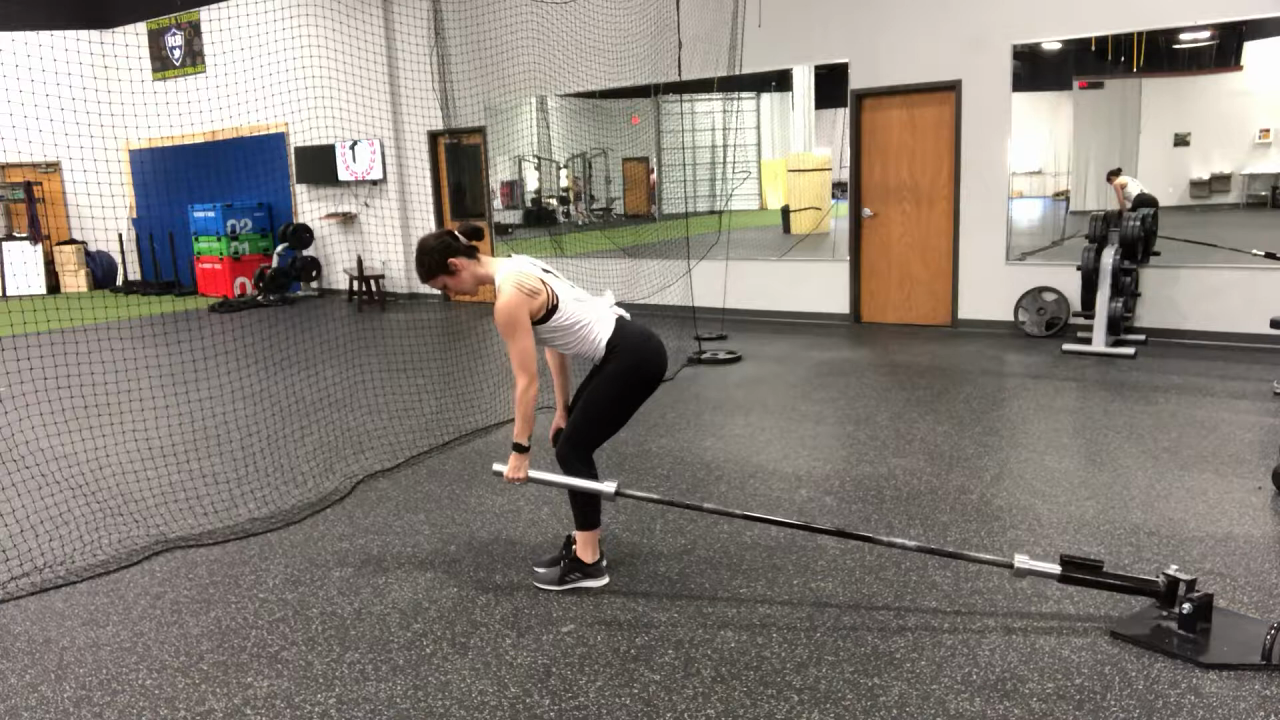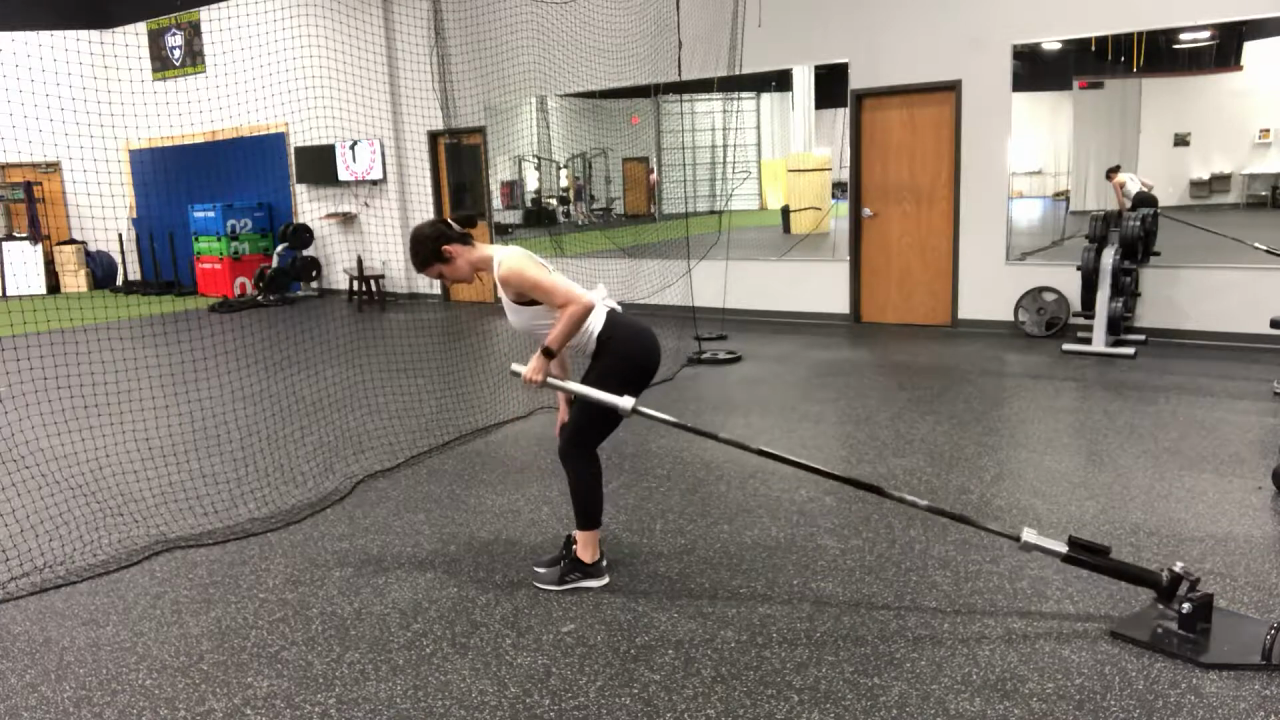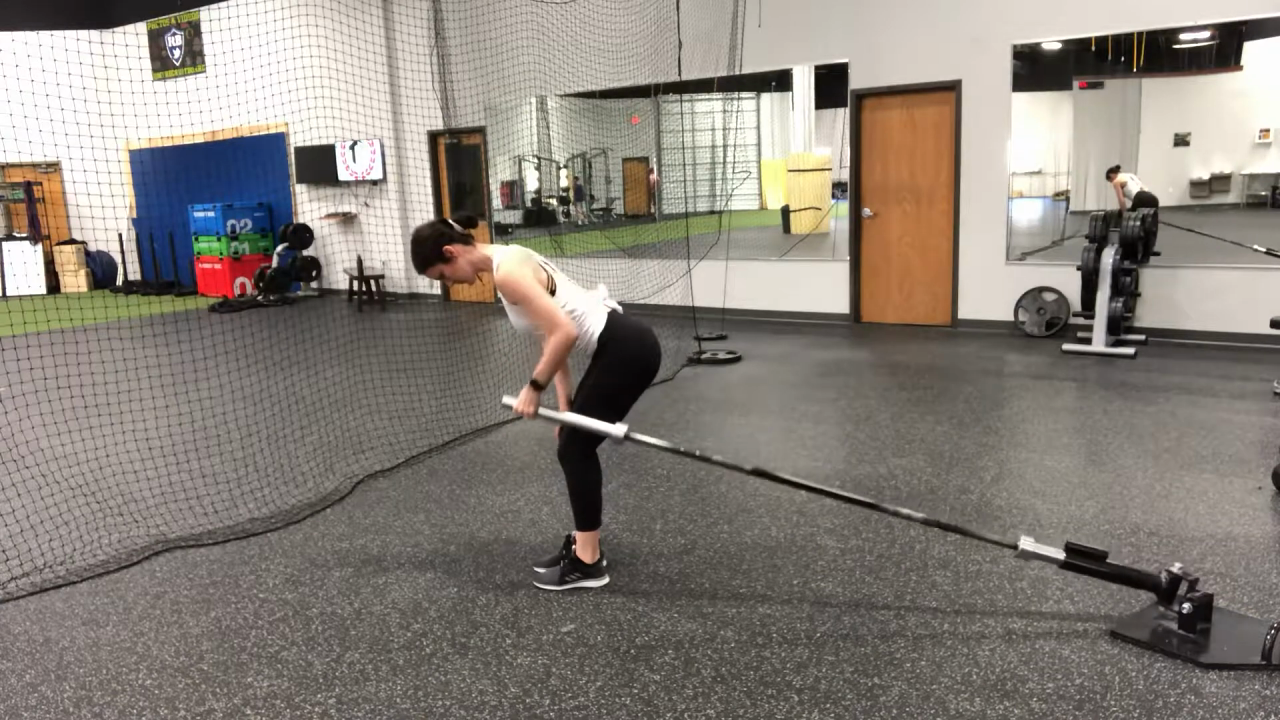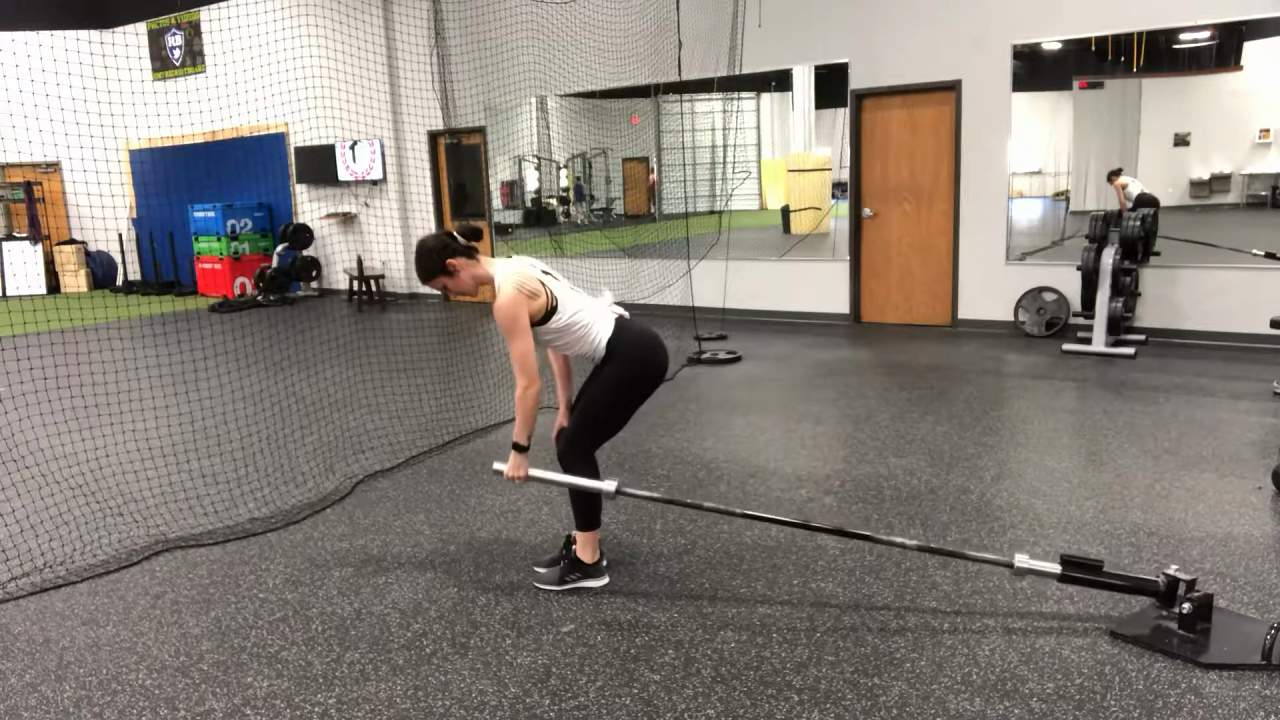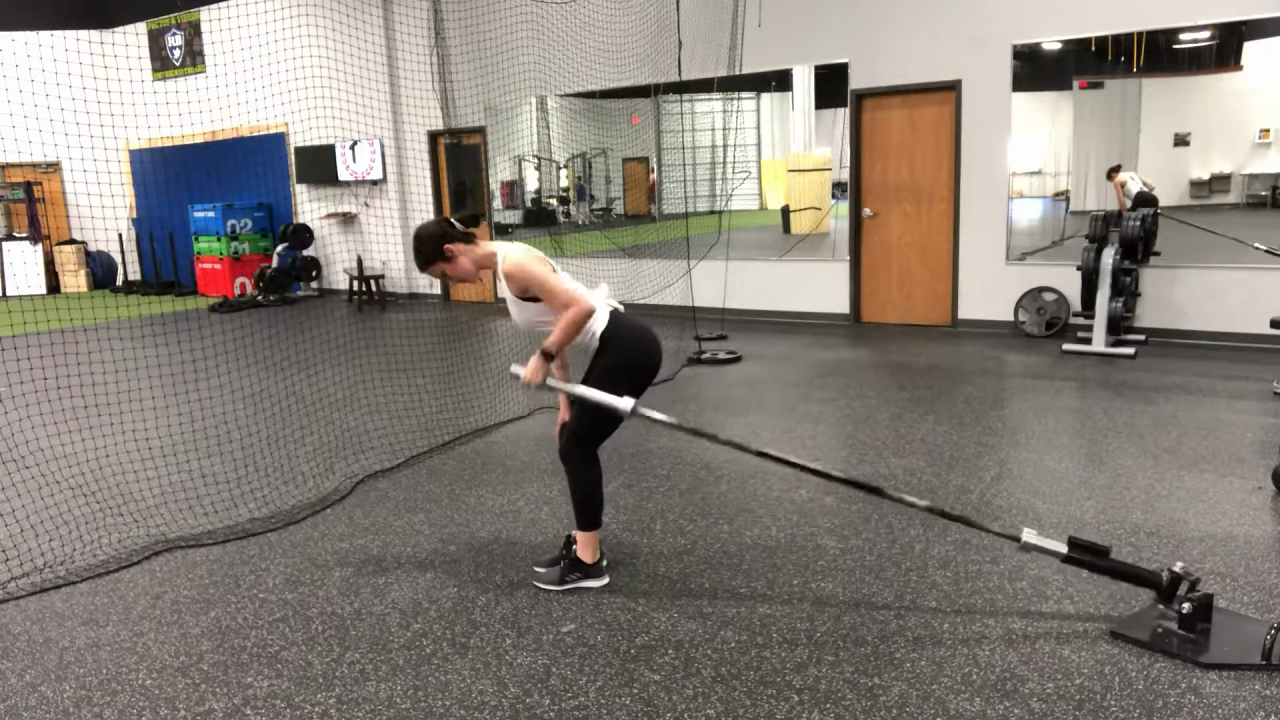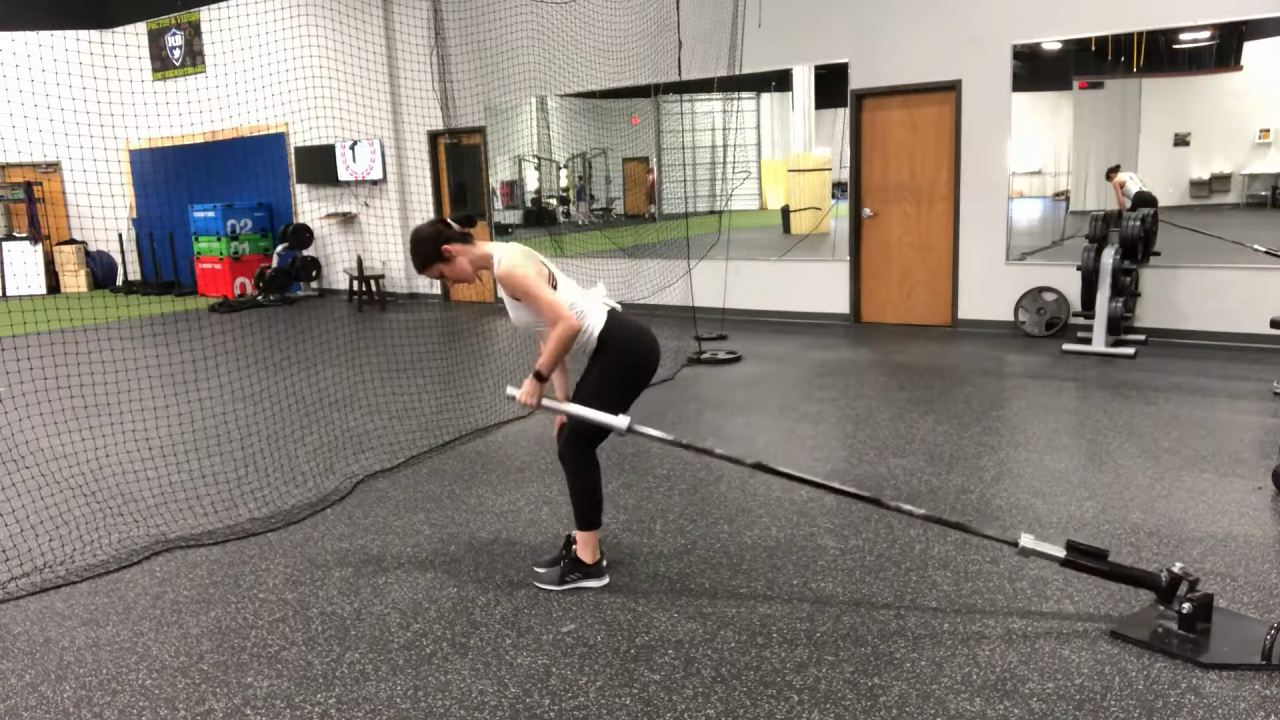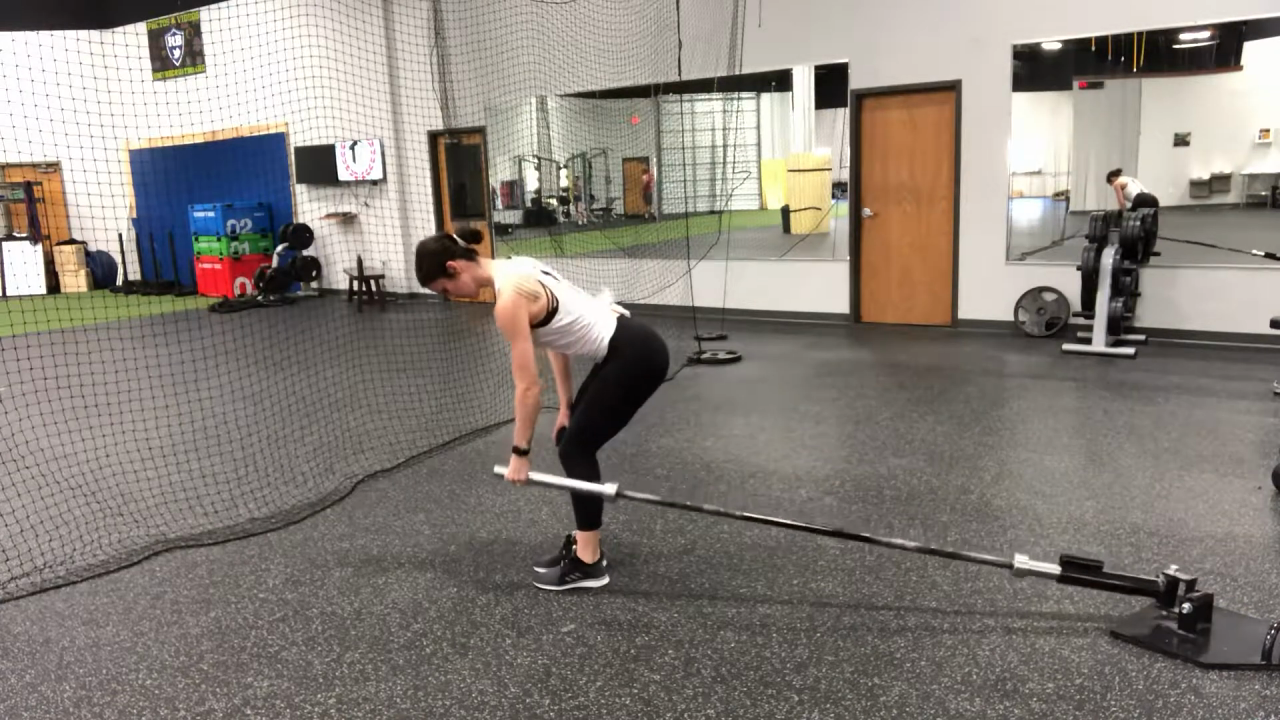
dt=0.5s
person 1, frame 1
left shoulder: (509, 297)
right shoulder: (515, 269)
left elbow: (527, 383)
left wrist: (520, 453)
right wrist: (562, 409)
left hip: (634, 357)
right hip: (624, 350)
left knee: (572, 451)
right knee: (567, 442)
left ankle: (588, 563)
right ankle: (583, 543)
person 1, frame 2
left shoulder: (509, 268)
right shoulder: (506, 264)
left elbow: (581, 305)
right elbow: (555, 325)
left wrist: (543, 357)
right wrist: (565, 400)
left hip: (627, 349)
right hip: (617, 346)
left knee: (576, 447)
right knee: (573, 442)
left ankle: (588, 562)
right ankle: (583, 544)
person 1, frame 3
left shoulder: (508, 272)
right shoulder: (510, 261)
left elbow: (564, 334)
right elbow: (555, 333)
left wrist: (534, 388)
right wrist: (565, 402)
left hip: (627, 350)
right hip: (619, 345)
left knee: (575, 448)
right knee: (575, 443)
left ankle: (588, 563)
right ankle: (583, 543)
person 1, frame 4
left shoulder: (508, 297)
right shoulder: (516, 269)
left elbow: (529, 384)
left wrist: (519, 451)
right wrist: (565, 409)
left hip: (635, 357)
right hip: (624, 349)
left knee: (575, 449)
right knee: (572, 443)
left ankle: (588, 562)
right ankle: (583, 544)
person 1, frame 5
left shoulder: (512, 263)
right shoulder: (506, 263)
left elbow: (583, 306)
right elbow: (555, 324)
left wrist: (542, 358)
right wrist: (566, 401)
left hip: (628, 349)
right hip: (617, 346)
left knee: (576, 447)
right knee: (574, 441)
left ankle: (588, 563)
right ankle: (583, 543)
person 1, frame 6
left shoulder: (508, 267)
right shoulder: (506, 262)
left elbow: (569, 324)
right elbow: (550, 330)
left wrist: (537, 379)
right wrist: (562, 400)
left hip: (626, 349)
right hip: (614, 346)
left knee: (575, 447)
right knee: (571, 442)
left ankle: (588, 563)
right ankle: (583, 544)
person 1, frame 7
left shoulder: (509, 299)
right shoulder: (515, 269)
left elbow: (527, 386)
left wrist: (520, 453)
right wrist: (566, 407)
left hip: (636, 356)
right hip: (624, 347)
left knee: (576, 448)
right knee: (571, 439)
left ankle: (588, 562)
right ankle: (583, 544)
